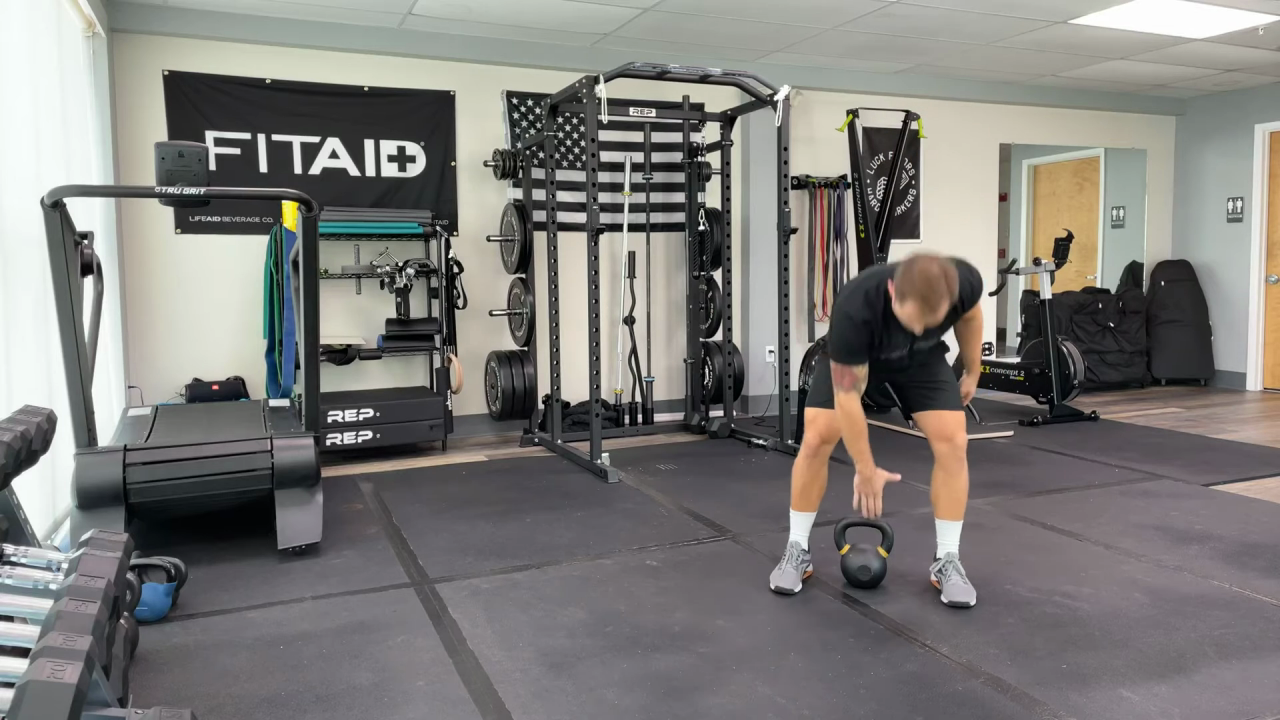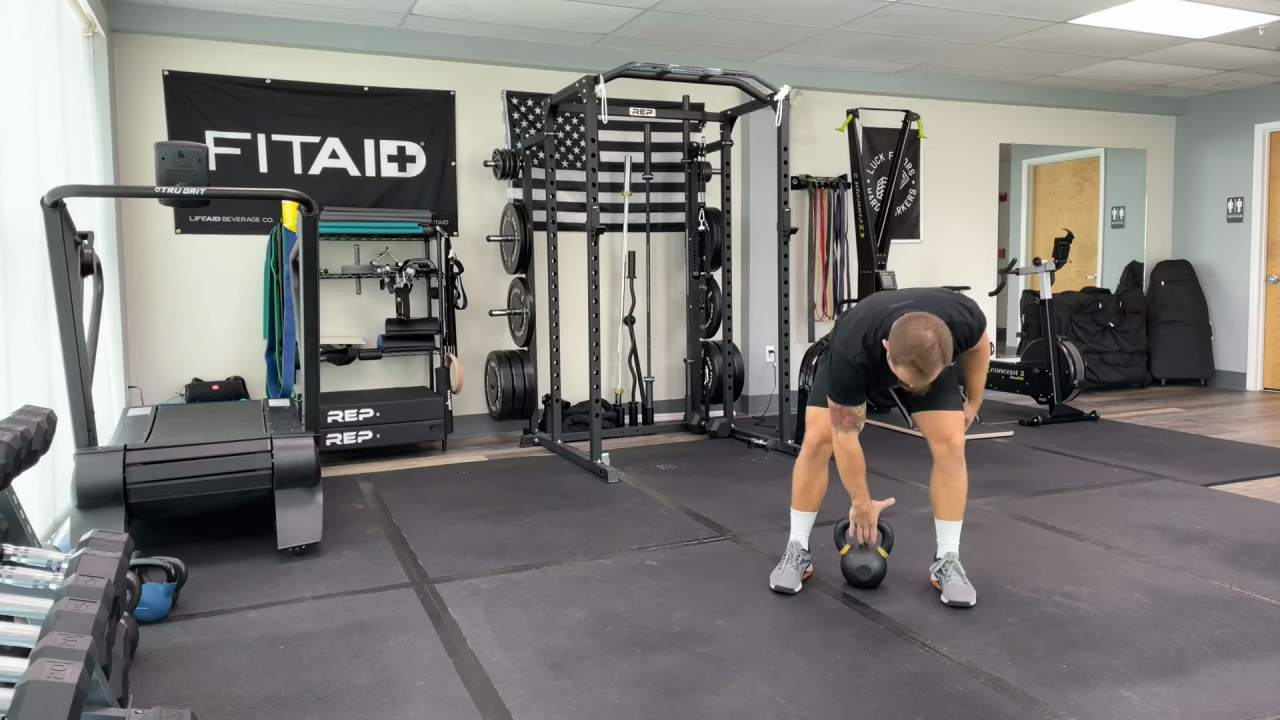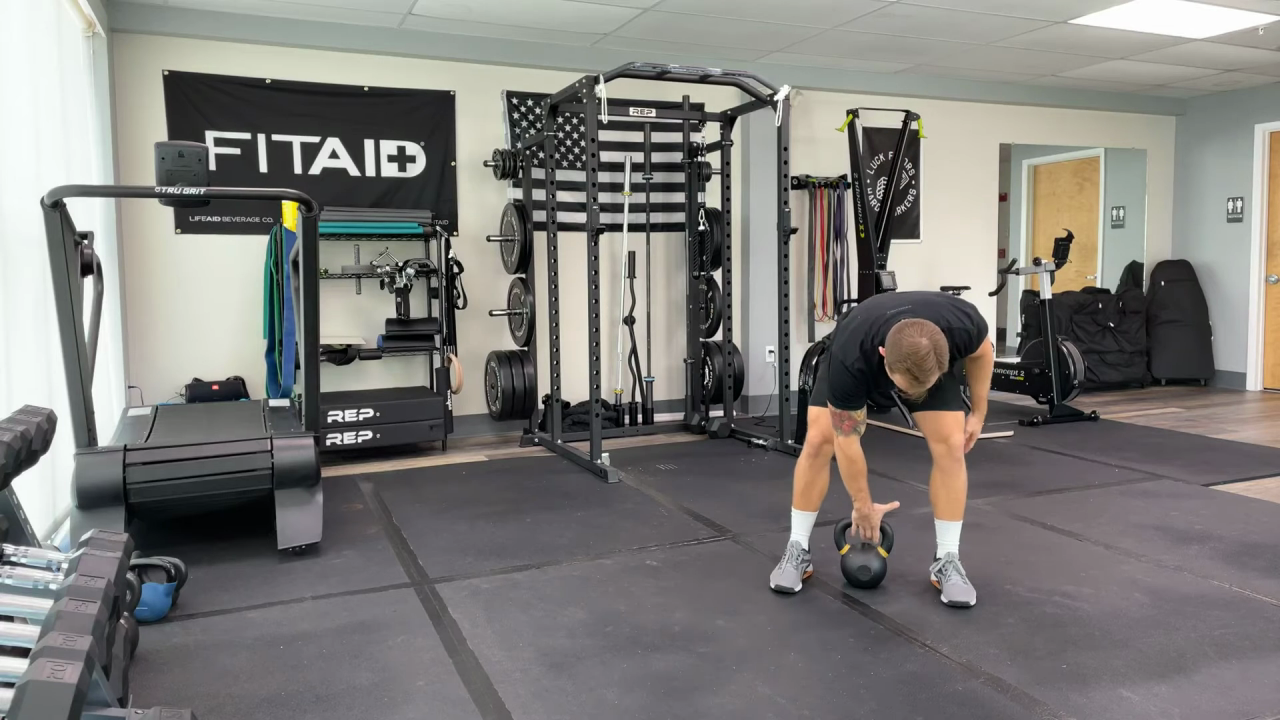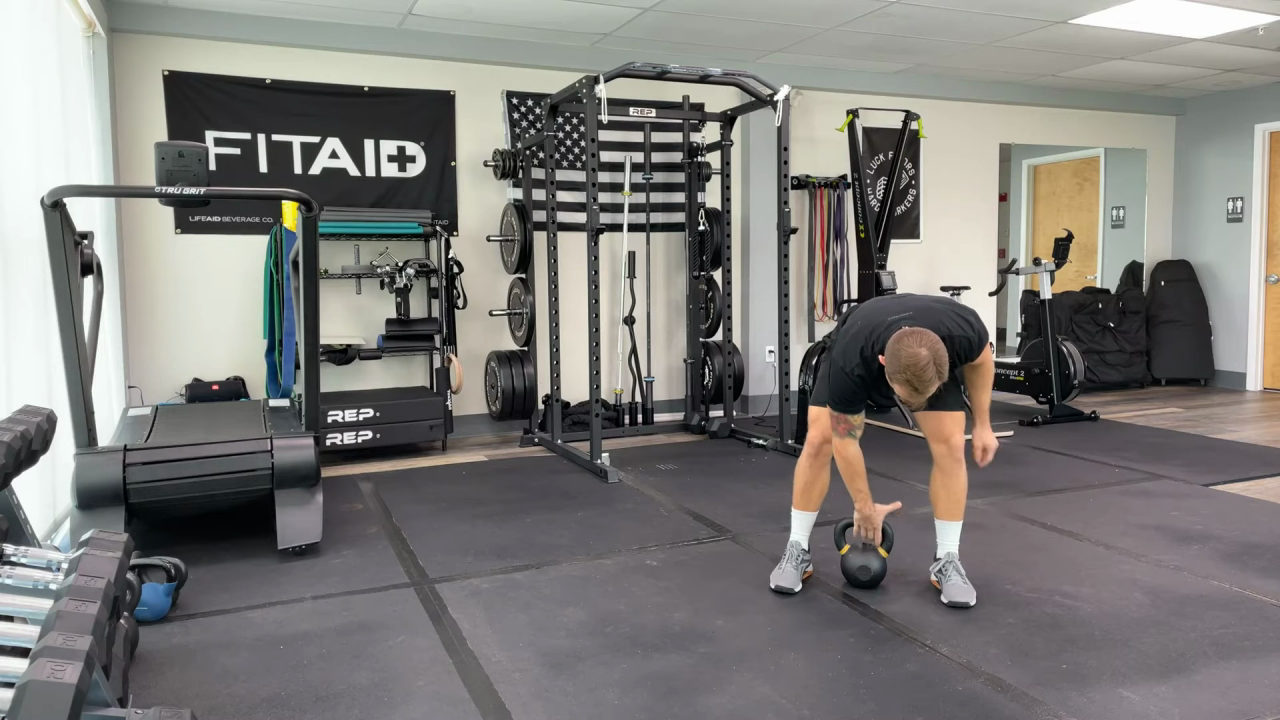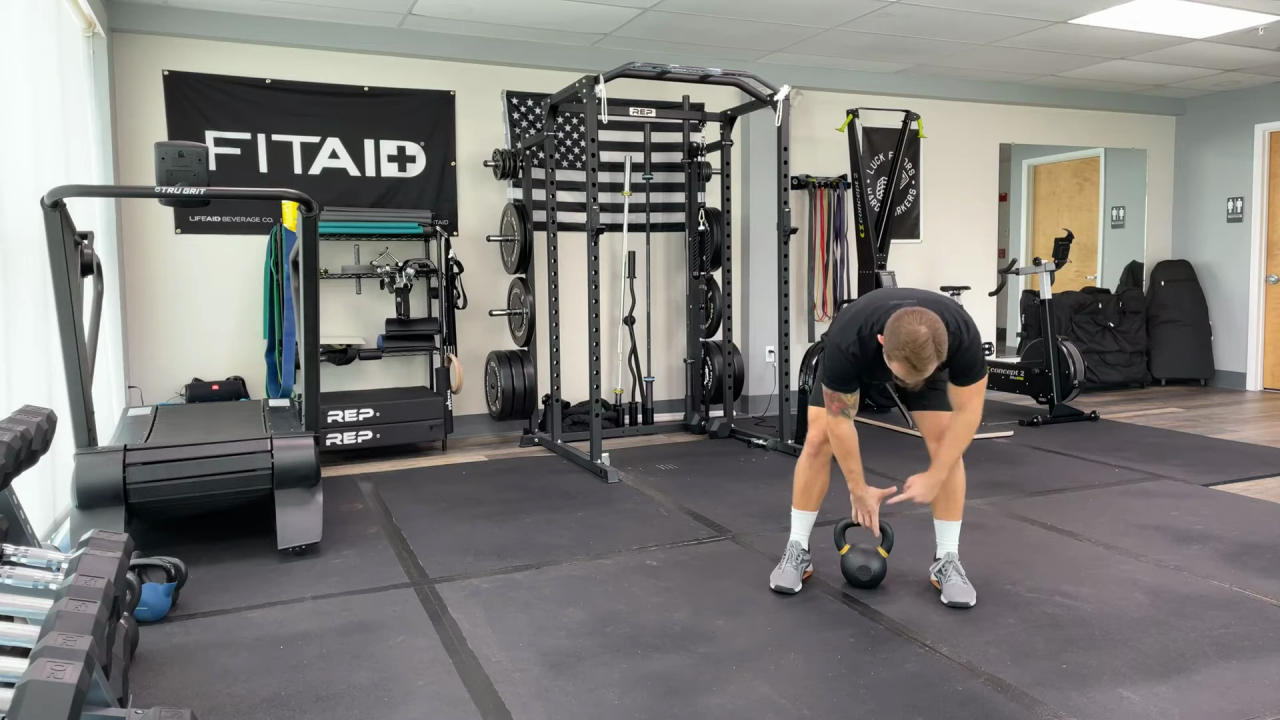
dt=0.3s
person 1, frame 1
left shoulder: (965, 282)
right shoulder: (854, 310)
right elbow: (848, 399)
left wrist: (972, 372)
right wrist: (866, 470)
left hip: (923, 362)
right hip: (853, 357)
left knee: (952, 443)
right knee: (816, 440)
left ankle: (947, 561)
right ankle: (797, 551)
person 1, frame 2
left shoulder: (962, 319)
right shoulder: (851, 353)
right elbow: (846, 436)
left wrist: (974, 399)
right wrist: (861, 504)
left hip: (928, 358)
right hip: (851, 355)
left knee: (950, 442)
right knee: (818, 440)
left ankle: (947, 560)
right ankle: (797, 550)
person 1, frame 3
left shoulder: (962, 325)
right shoulder: (849, 359)
left elbow: (980, 353)
right elbow: (847, 440)
left wrist: (978, 412)
right wrist: (863, 506)
left hip: (931, 358)
right hip: (854, 350)
left knee: (950, 444)
right knee: (818, 440)
left ankle: (946, 560)
right ankle: (797, 550)
person 1, frame 4
left shoulder: (962, 331)
right shoulder: (850, 363)
right elbow: (846, 441)
left wrist: (982, 424)
right wrist: (864, 507)
right hip: (854, 345)
left knee: (950, 444)
right knee: (819, 440)
left ankle: (947, 561)
right ankle: (797, 550)
person 1, frame 5
left shoulder: (962, 336)
right shoulder: (846, 343)
left elbow: (967, 412)
right elbow: (840, 421)
left wrist: (934, 477)
right wrist: (859, 490)
left hip: (929, 359)
right hip: (857, 360)
left knee: (945, 442)
right knee: (818, 439)
left ankle: (947, 560)
right ankle: (797, 550)
